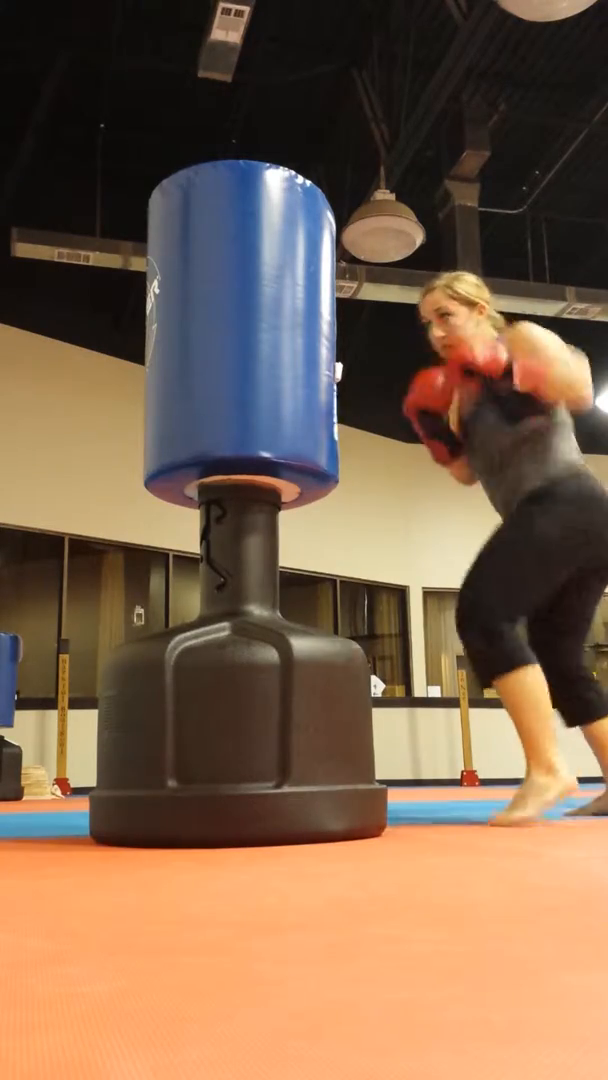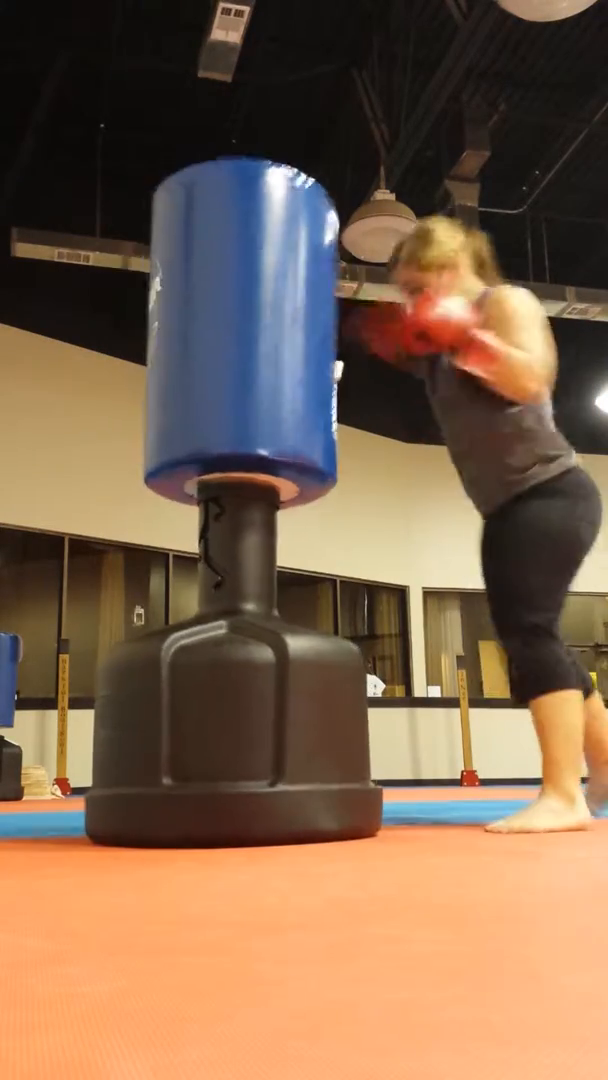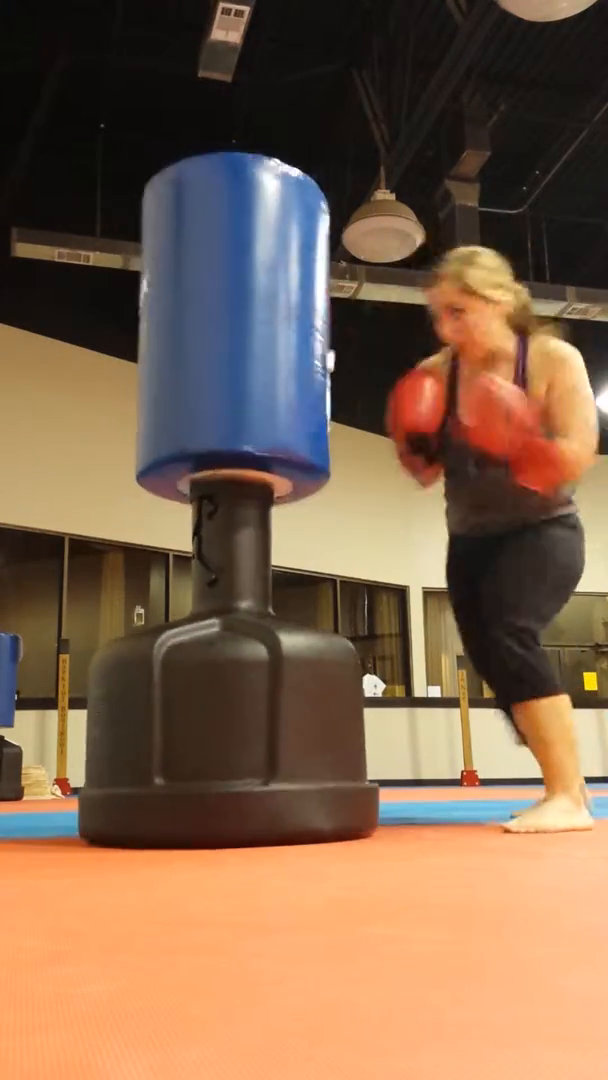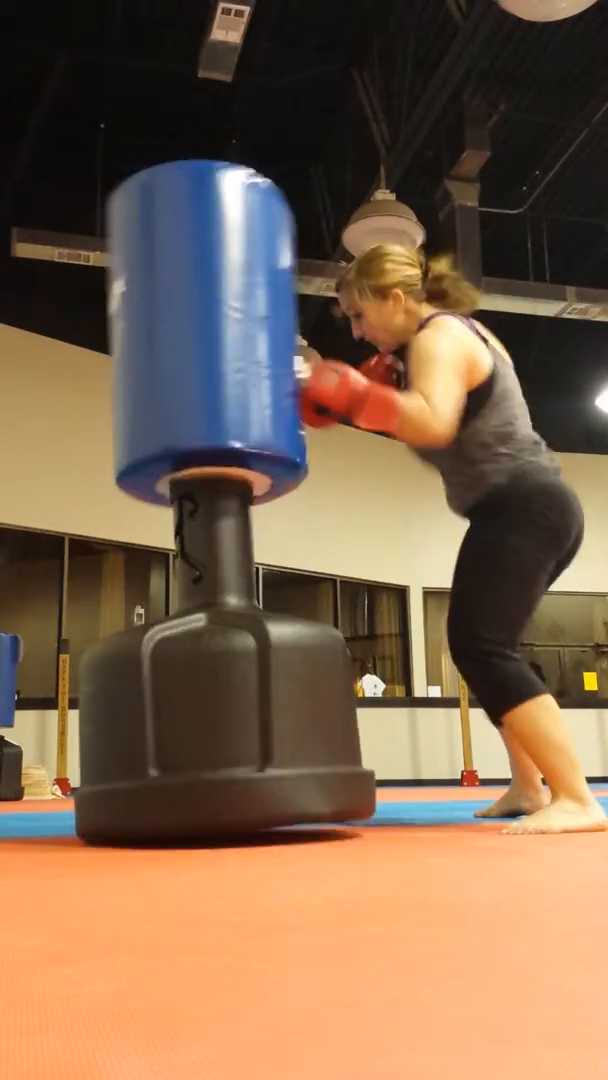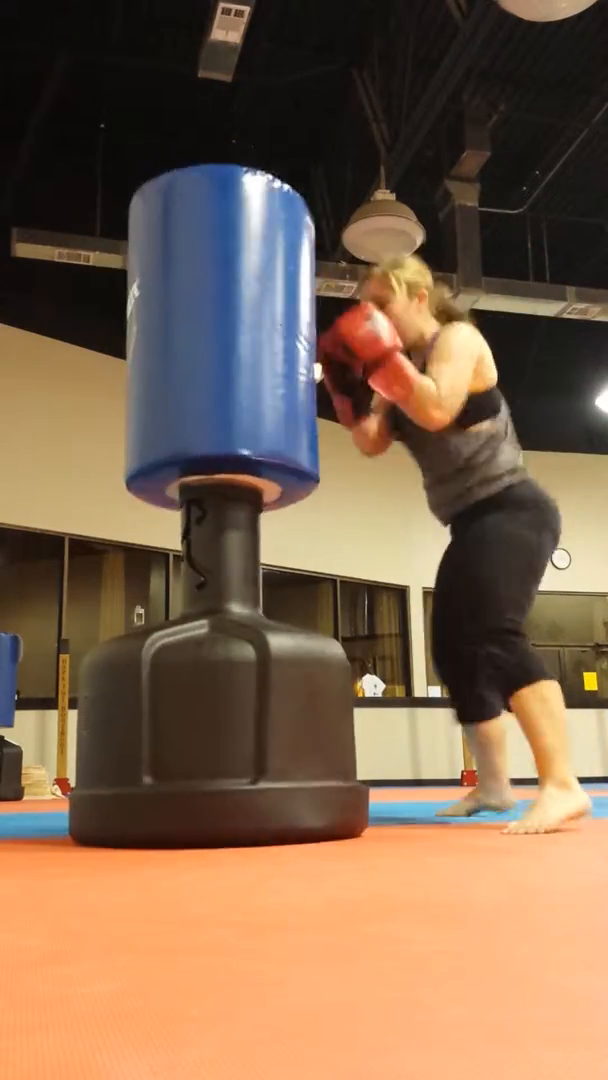
dt=0.3s
person 1, frame 1
left shoulder: (523, 340)
right shoulder: (466, 390)
right elbow: (466, 471)
left wrist: (498, 366)
right wrist: (432, 423)
left hip: (563, 505)
left knee: (481, 615)
right knee: (558, 657)
left ankle: (546, 767)
person 1, frame 2
left shoulder: (506, 303)
left elbow: (525, 380)
left wrist: (457, 335)
left hip: (555, 496)
right hip: (504, 512)
left knee: (529, 628)
right knee: (525, 636)
person 1, frame 3
left shoulder: (557, 363)
right shoulder: (437, 372)
left elbow: (574, 465)
right elbow: (426, 472)
left wrist: (514, 440)
right wrist: (417, 439)
left hip: (544, 533)
right hip: (473, 544)
left knee: (505, 638)
right knee: (505, 674)
left ankle: (569, 798)
right ankle: (562, 787)
person 1, frame 4
left shoulder: (437, 336)
right shoulder: (464, 333)
left elbow: (431, 424)
left wrist: (345, 392)
right wrist: (361, 398)
left hip: (520, 511)
right hip: (542, 509)
left knee: (481, 648)
right knee: (482, 648)
right ankle: (529, 785)
person 1, frame 5
left shoulder: (457, 339)
right shoulder: (408, 362)
left elbow: (436, 412)
right elbow: (371, 442)
left wrist: (381, 358)
right wrist: (345, 384)
left hip: (510, 510)
right hip: (475, 522)
left knee: (494, 633)
right knee: (453, 647)
left ankle: (561, 784)
right ankle: (492, 783)
